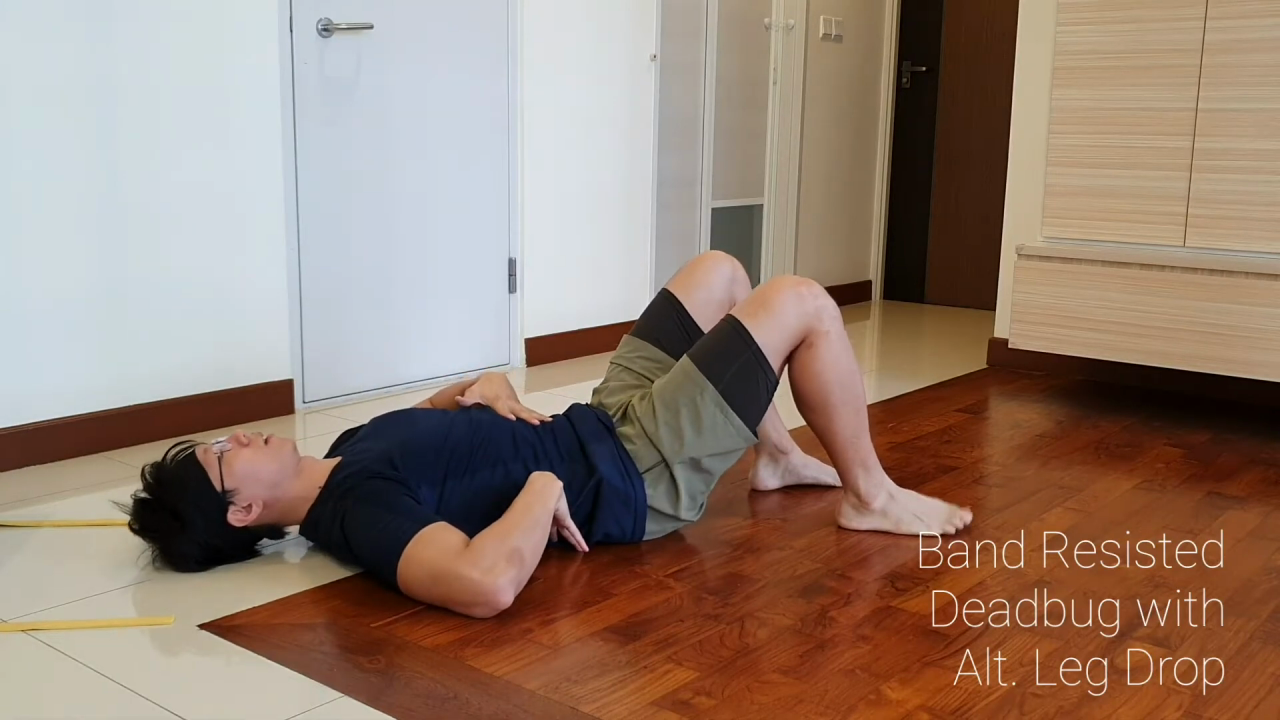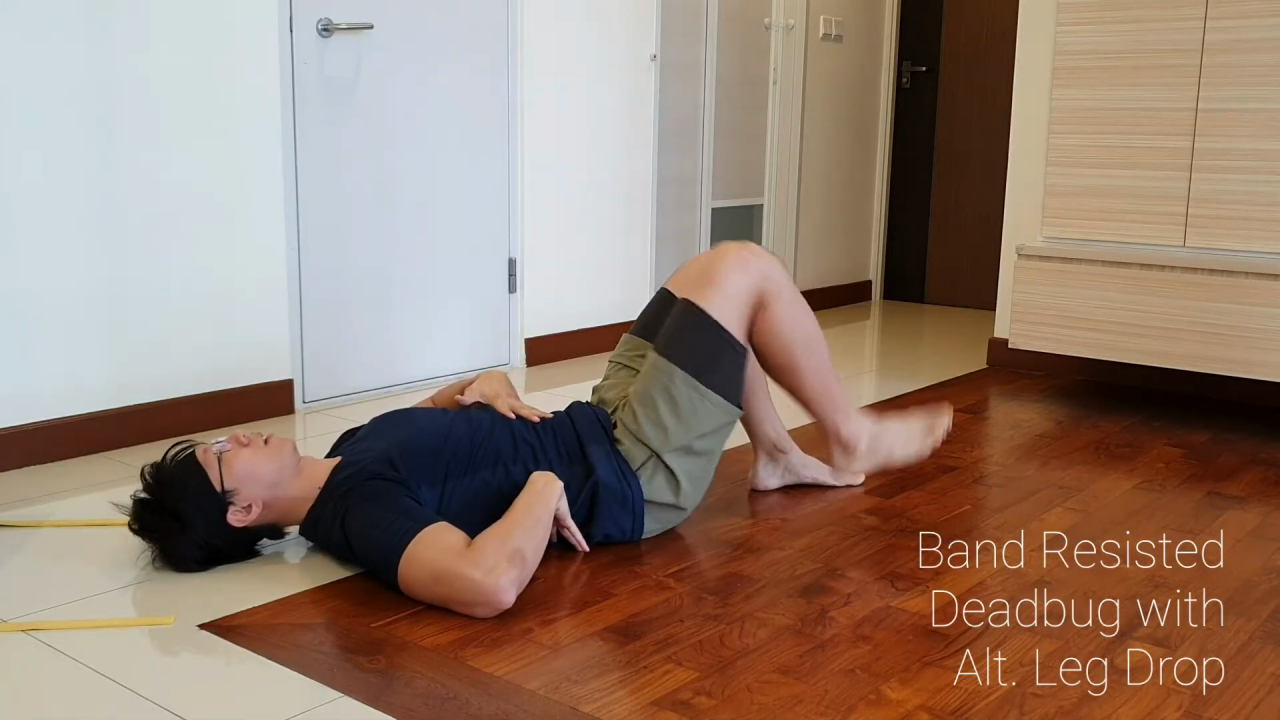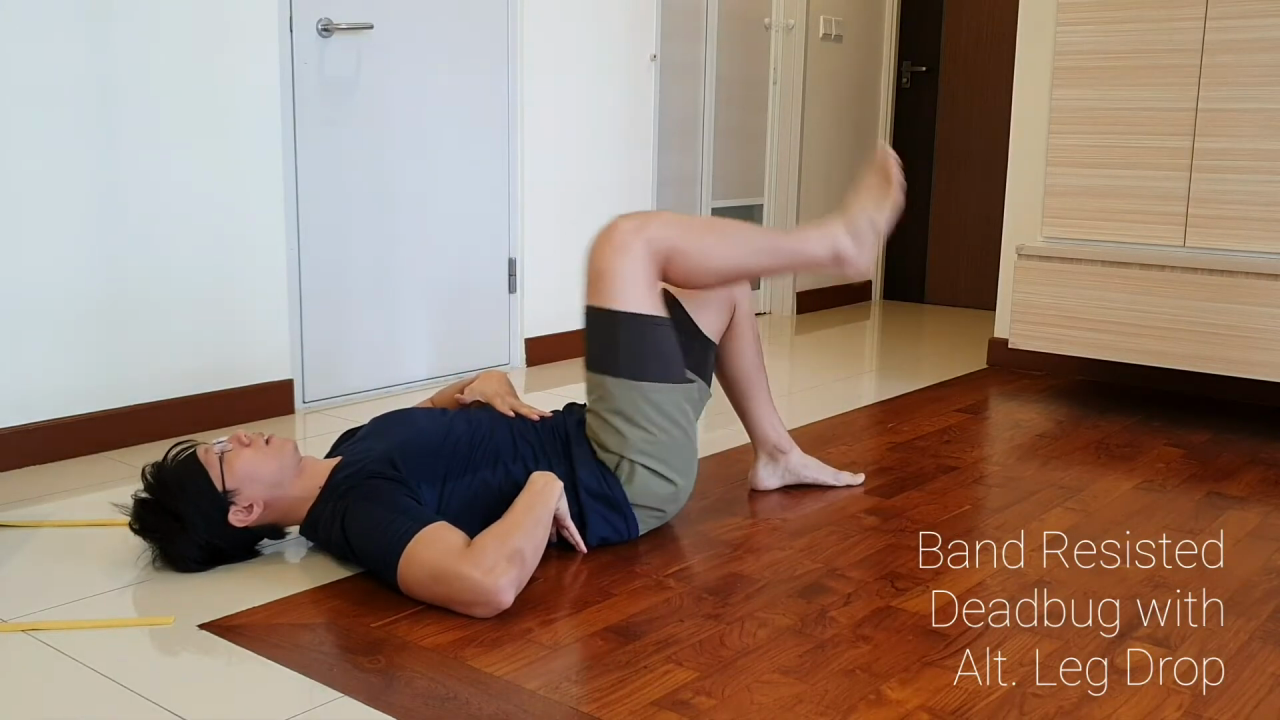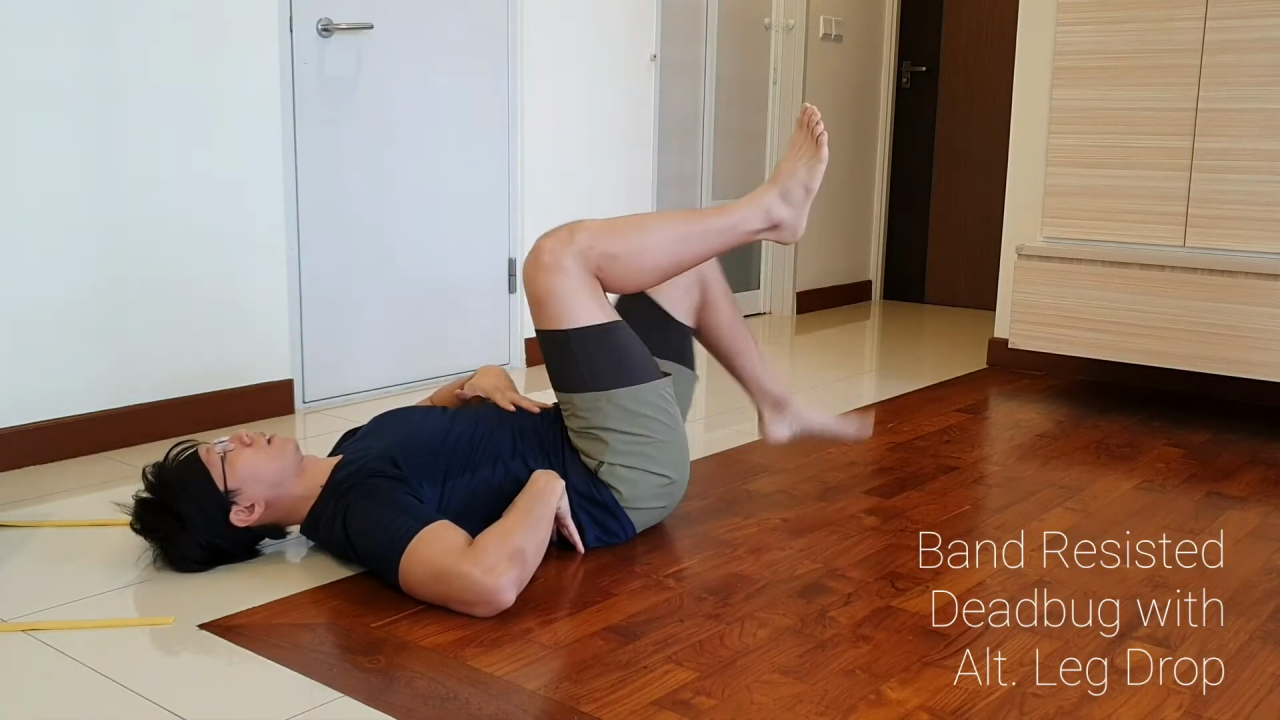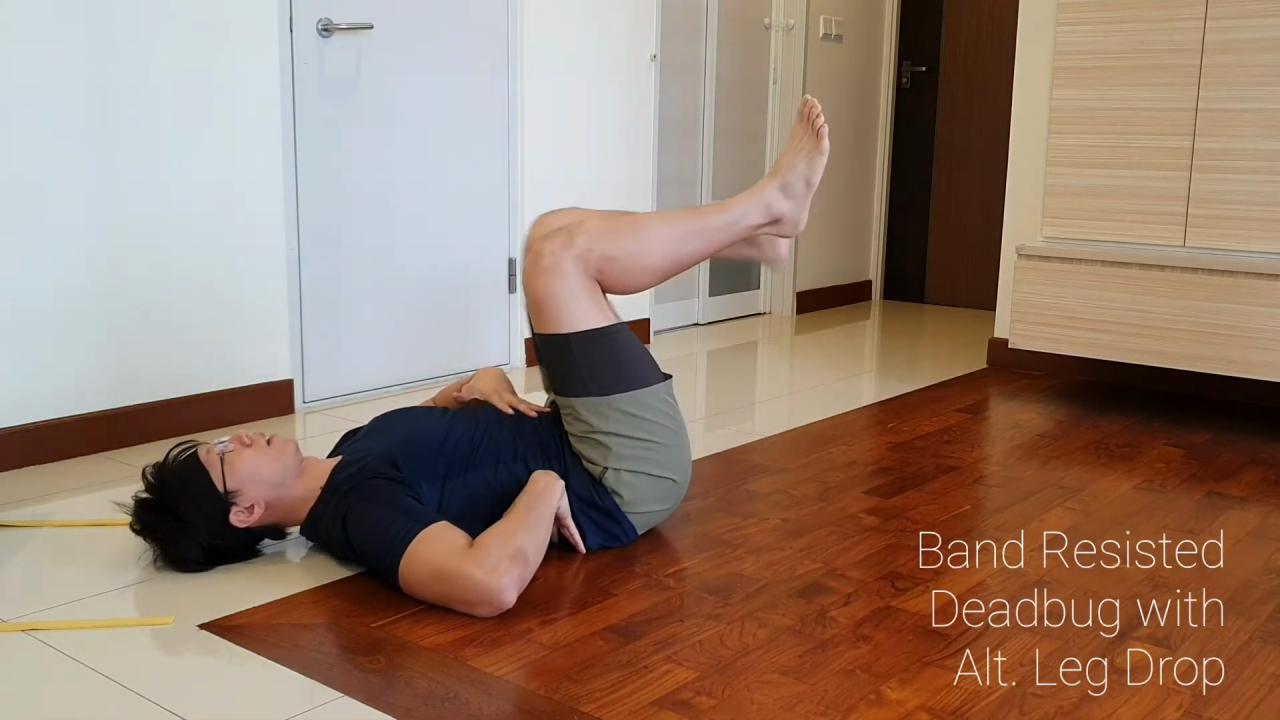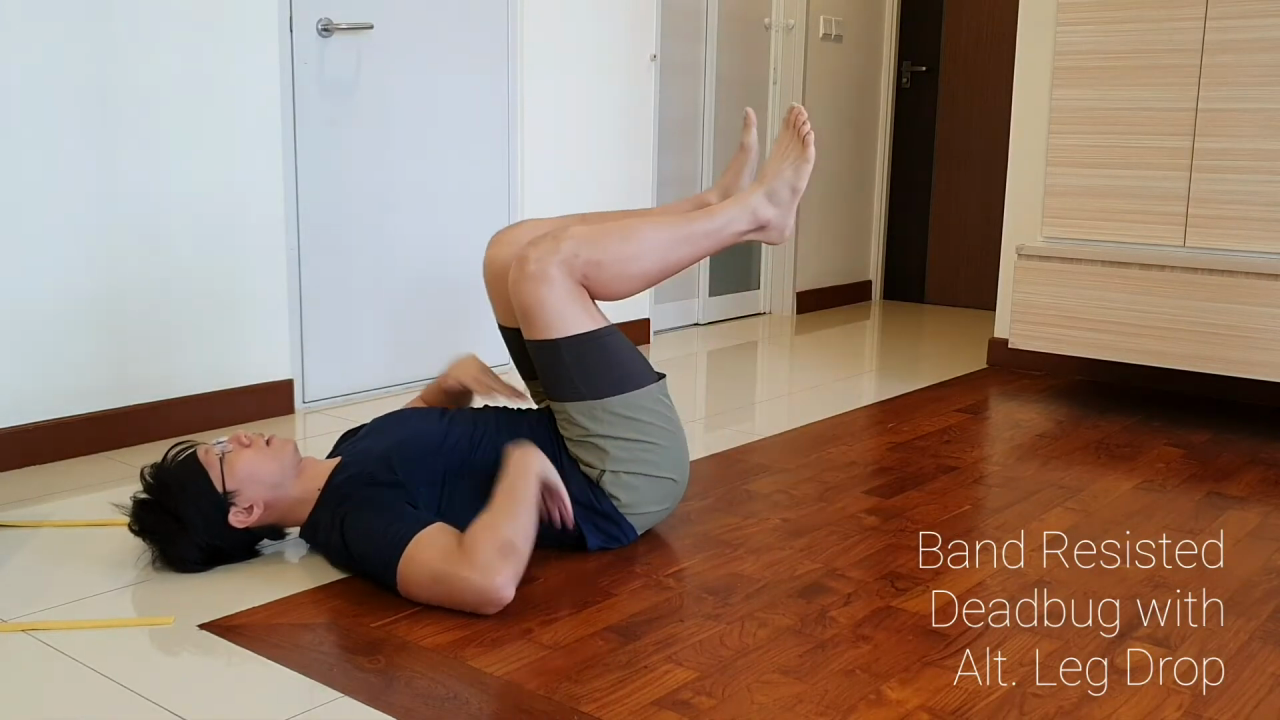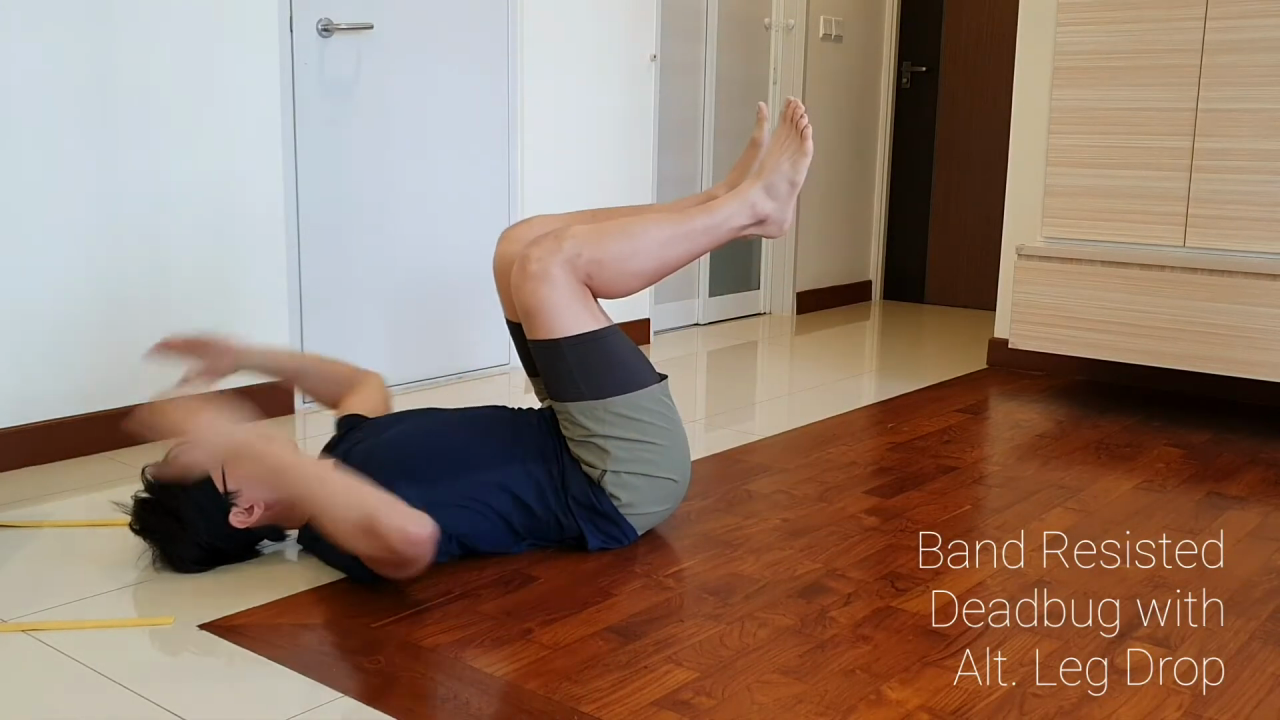
dt=0.3s
person 1, frame 1
left shoulder: (350, 452)
right shoulder: (357, 509)
right elbow: (487, 584)
left wrist: (480, 388)
right wrist: (545, 483)
left hip: (605, 421)
right hip: (641, 474)
left knee: (718, 271)
right knee: (802, 302)
left ankle: (776, 455)
right ankle: (871, 495)
person 1, frame 2
left shoulder: (348, 453)
right shoulder: (356, 509)
right elbow: (487, 583)
left wrist: (477, 388)
right wrist: (546, 484)
left hip: (595, 424)
right hip: (638, 476)
left knee: (726, 287)
right knee: (743, 266)
left ankle: (777, 455)
right ankle: (853, 439)
person 1, frame 3
left shoulder: (347, 456)
right shoulder: (360, 511)
right elbow: (488, 586)
left wrist: (477, 386)
right wrist: (544, 484)
left hip: (576, 432)
right hip: (630, 480)
left knee: (719, 282)
right knee: (628, 240)
left ankle: (776, 454)
right ankle: (838, 241)
person 1, frame 4
left shoulder: (352, 454)
right shoulder: (359, 507)
right elbow: (487, 584)
left wrist: (473, 384)
right wrist: (547, 482)
left hip: (579, 447)
right hip: (625, 481)
left knee: (690, 267)
right knee: (560, 254)
left ankle: (780, 407)
right ankle: (771, 207)
person 1, frame 5
left shoulder: (348, 458)
right shoulder: (359, 510)
left elbow: (423, 423)
right elbow: (489, 584)
left wrist: (473, 384)
right wrist: (544, 485)
left hip: (563, 437)
right hip: (632, 476)
left knee: (557, 230)
right knee: (560, 256)
left ankle: (754, 231)
right ankle: (769, 203)
person 1, frame 6
left shoulder: (351, 452)
right shoulder: (357, 517)
left elbow: (425, 424)
right elbow: (491, 583)
left wrist: (451, 380)
right wrist: (524, 463)
left hip: (562, 439)
right hip: (629, 482)
left knee: (516, 248)
right knee: (542, 264)
left ankle: (722, 205)
right ankle: (754, 210)
person 1, frame 7
left shoulder: (348, 460)
right shoulder: (345, 523)
left elbow: (364, 382)
right elbow: (407, 532)
left wrist: (250, 357)
right wrist: (241, 441)
left hip: (561, 445)
right hip: (628, 482)
left knee: (525, 246)
right knee: (545, 263)
left ankle: (728, 202)
right ankle: (753, 205)
